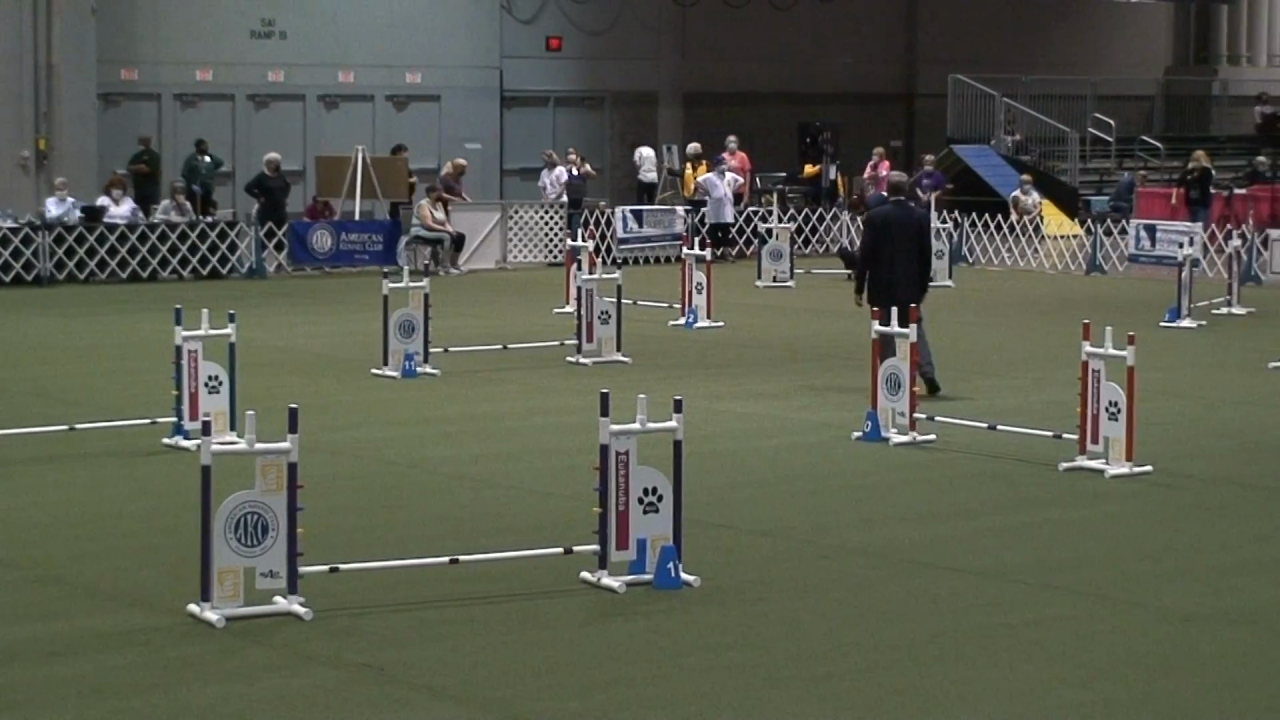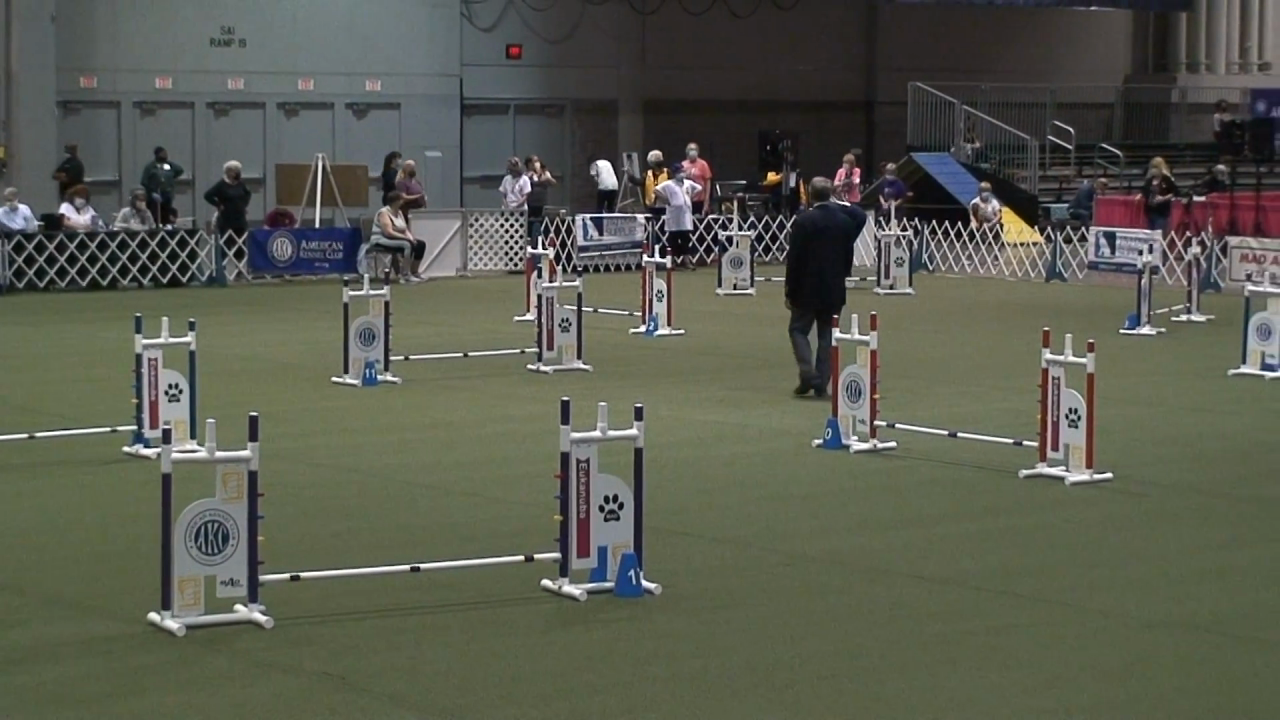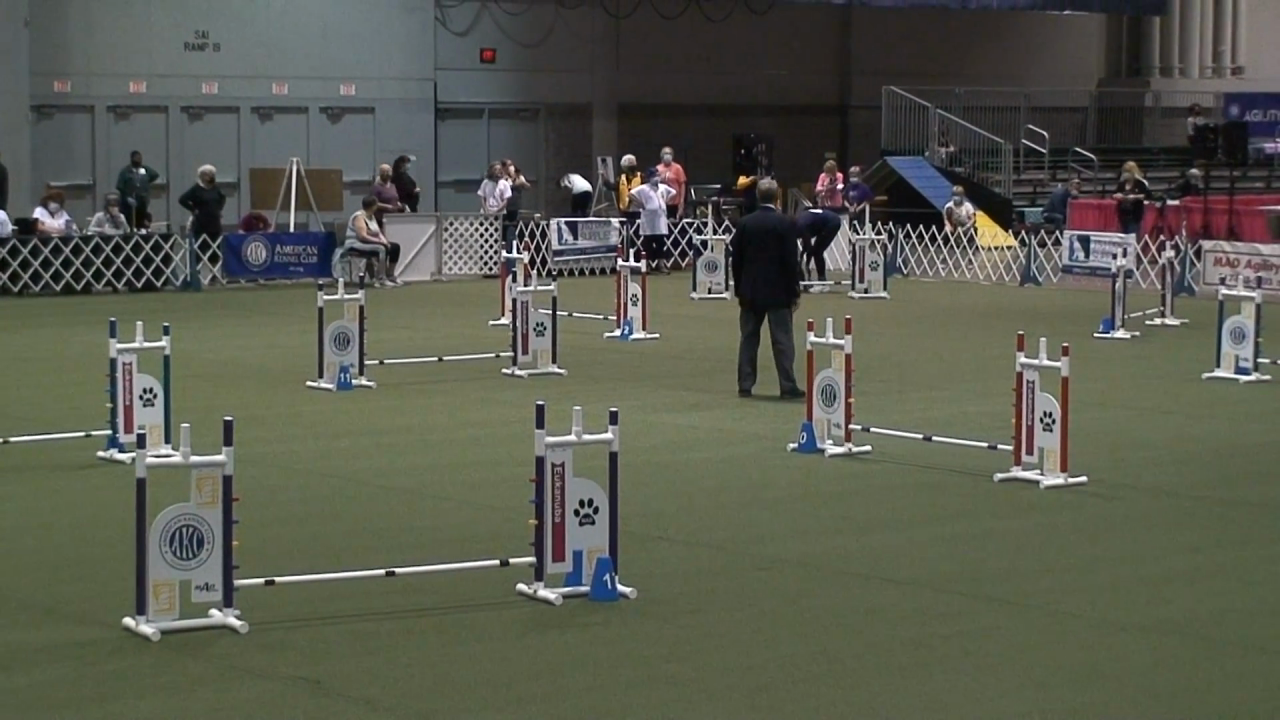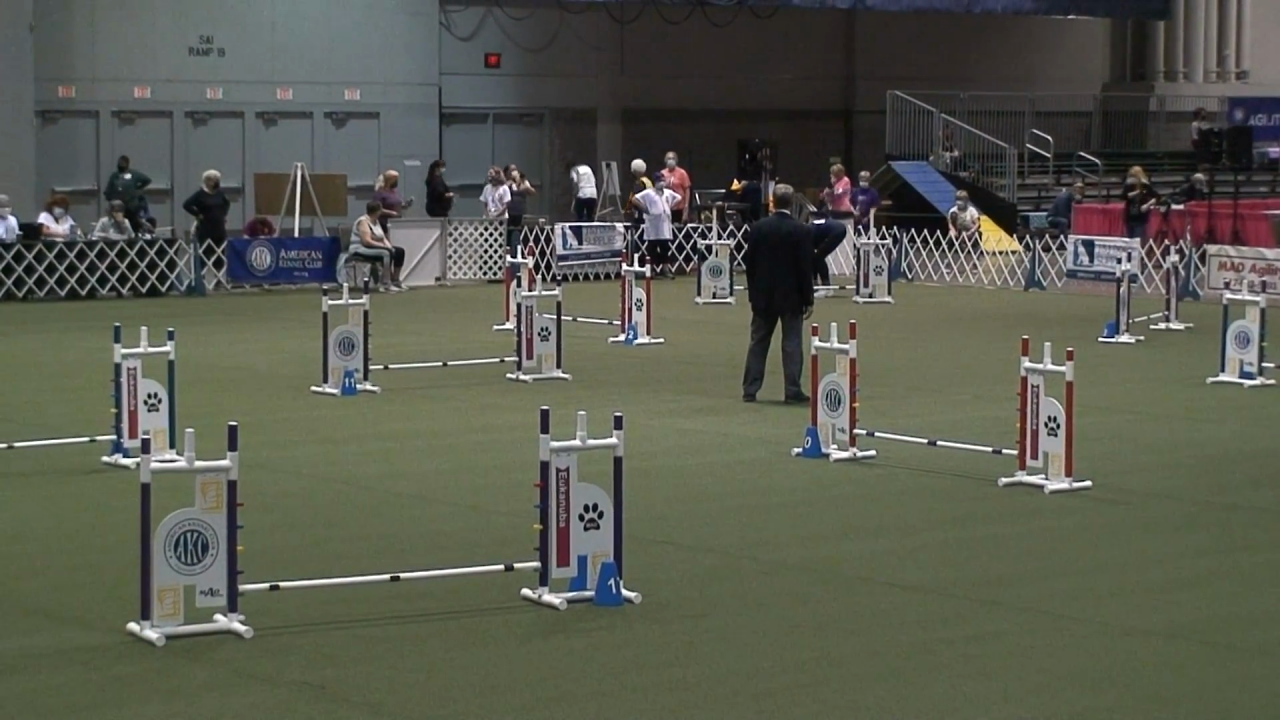
dt=1s
person 1, frame 1
left shoulder: (875, 217)
right shoulder: (921, 217)
left elbow: (865, 254)
right elbow: (926, 255)
left wrist: (859, 287)
right wrist: (922, 286)
left hip: (882, 287)
right hip: (910, 287)
left knee: (886, 334)
right knee: (915, 328)
right ankle: (927, 372)
person 1, frame 2
left shoulder: (803, 221)
right shoulder: (846, 221)
left elbow: (794, 258)
right elbow: (849, 258)
left wrist: (790, 291)
left hip: (808, 289)
right hip: (834, 290)
left knee: (798, 330)
right knee: (827, 336)
left ankle: (809, 375)
right ankle: (821, 383)
person 1, frame 3
left shoulder: (744, 223)
right shoulder: (786, 223)
left elbow: (736, 259)
right elbow: (791, 260)
left wrist: (739, 289)
right wrist: (795, 291)
left hip: (750, 290)
right hip: (778, 291)
left knee: (749, 338)
right knee: (782, 339)
left ankle: (745, 385)
right ankle: (787, 386)
person 1, frame 4
left shoulder: (757, 227)
right shoulder: (801, 230)
left elbow: (749, 263)
right elbow: (805, 268)
left wrist: (753, 292)
right wrist: (808, 299)
left hip: (763, 296)
right hip: (791, 296)
left knee: (758, 342)
right knee: (792, 344)
left ankle: (750, 389)
right ankle: (792, 391)
